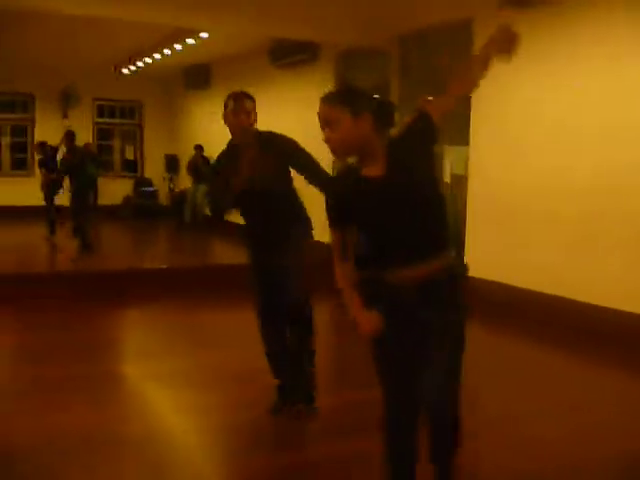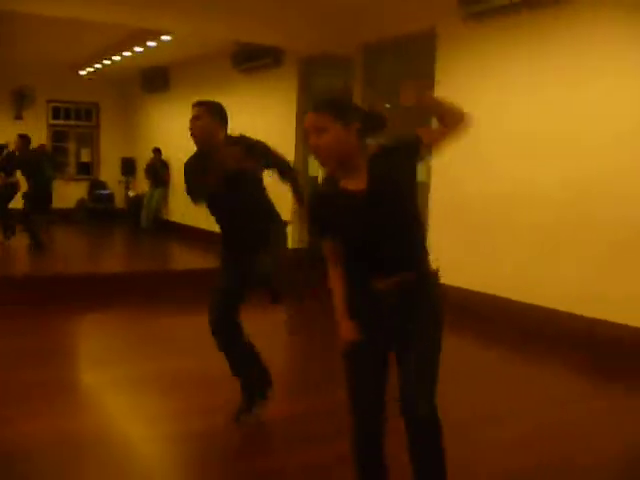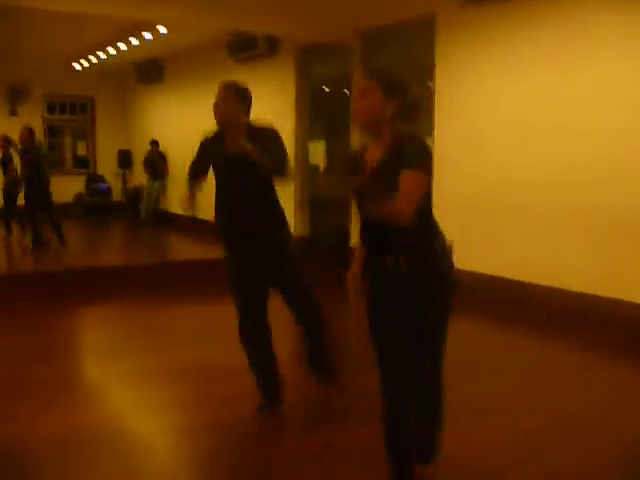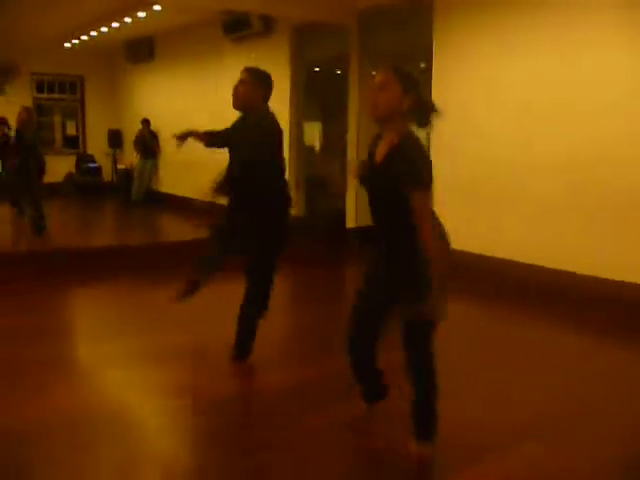
dt=0.2s
person 1, frame 1
left shoulder: (413, 142)
right shoulder: (344, 191)
left elbow: (458, 89)
right elbow: (341, 259)
left wrist: (493, 45)
right wrist: (357, 308)
left hip: (441, 292)
right hip: (387, 300)
left knee: (436, 397)
right knee: (399, 407)
person 1, frame 2
left shoulder: (392, 160)
right shoulder: (325, 203)
left elbow: (455, 122)
right elbow: (335, 264)
left wrist: (427, 101)
right wrist: (342, 317)
left hip: (416, 300)
right hip: (365, 307)
left knee: (418, 405)
right knee: (365, 412)
person 1, frame 3
left shoulder: (411, 148)
right shoulder: (361, 159)
left elbow: (404, 211)
right wrist: (358, 263)
left hip: (427, 273)
right hip: (383, 276)
left knee: (425, 376)
right knee: (394, 383)
person 1, frame 4
left shoulder: (411, 154)
right shoulder: (379, 143)
left elbow: (427, 225)
left wrist: (436, 290)
left hip: (419, 259)
right hip: (389, 255)
left knee: (418, 352)
right knee: (358, 340)
left ankle: (424, 434)
right ankle: (374, 393)
person 2, frame 1
left shoulder: (278, 144)
right shoulder: (224, 164)
left elbow: (315, 172)
right elbow: (217, 209)
right wrist: (239, 182)
left hip: (294, 232)
right hip: (261, 242)
left knee: (294, 301)
right knee: (269, 320)
right ankle: (289, 389)
person 2, frame 2
left shoulder: (250, 148)
right shoulder: (195, 165)
left elbow: (285, 168)
right elbow: (197, 195)
left wrist: (302, 196)
right wrist: (223, 167)
left hip: (267, 236)
right hip: (235, 245)
right knee: (221, 319)
right ankle: (254, 386)
person 2, frame 3
left shoulder: (266, 137)
right shoulder: (211, 144)
left elbow: (280, 170)
right elbow: (196, 171)
left wrist: (250, 152)
right wrist: (191, 187)
left hip: (272, 233)
right hip: (239, 241)
left knee: (303, 306)
right knee: (252, 319)
left ankle: (317, 360)
right ankle: (270, 389)
person 2, frame 4
left shoulder: (262, 123)
right shoulder: (249, 121)
left elbow: (247, 163)
right elbow: (226, 138)
right wrist: (199, 134)
left hip: (268, 213)
right hip: (244, 208)
left knee: (259, 281)
left ankle: (243, 345)
